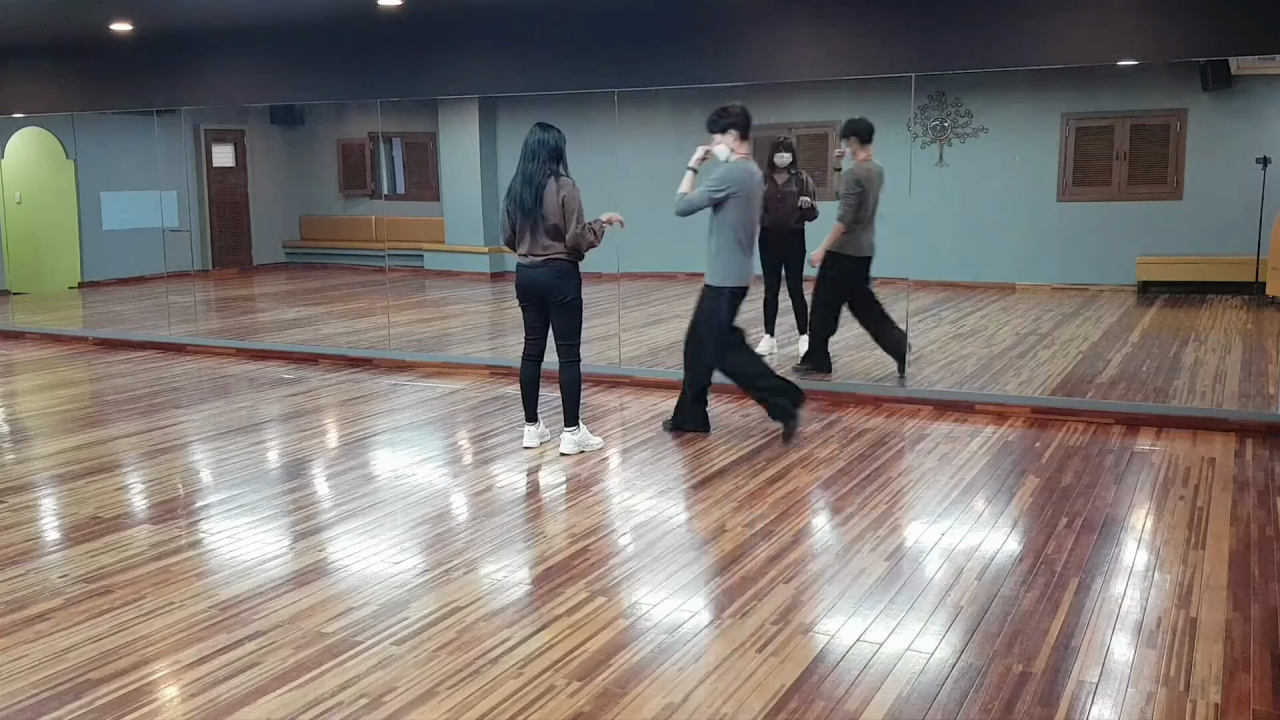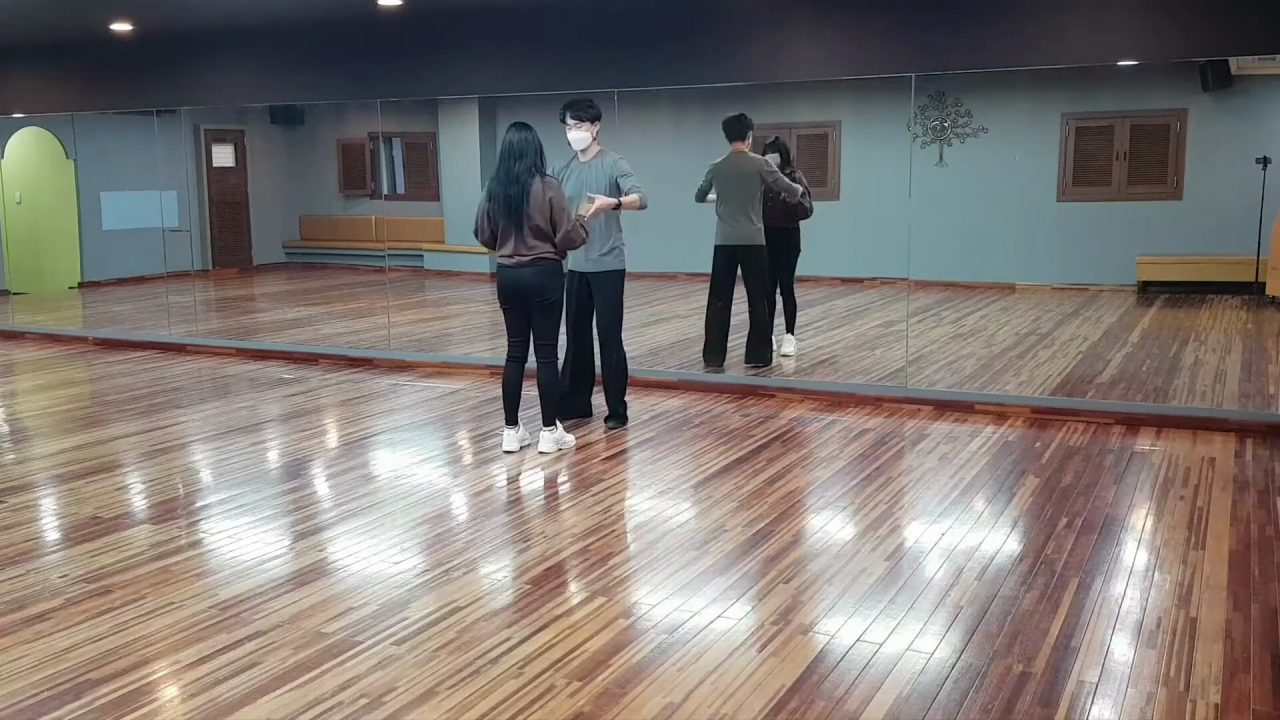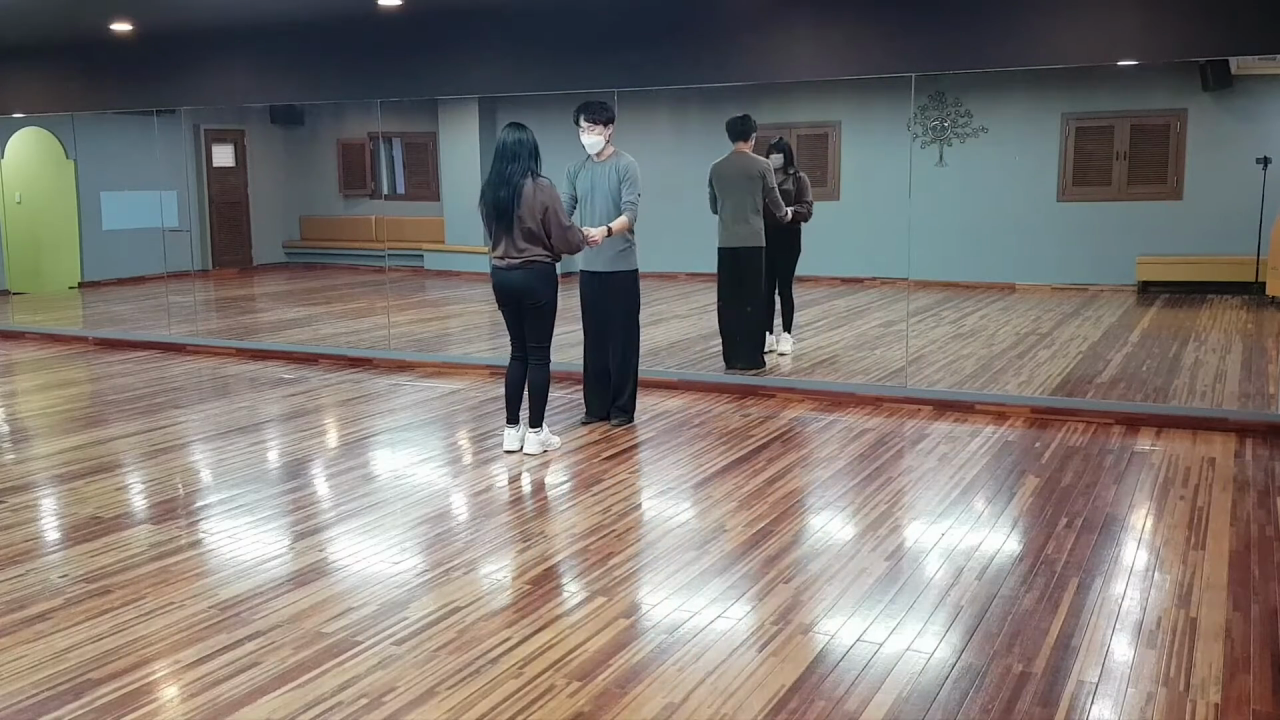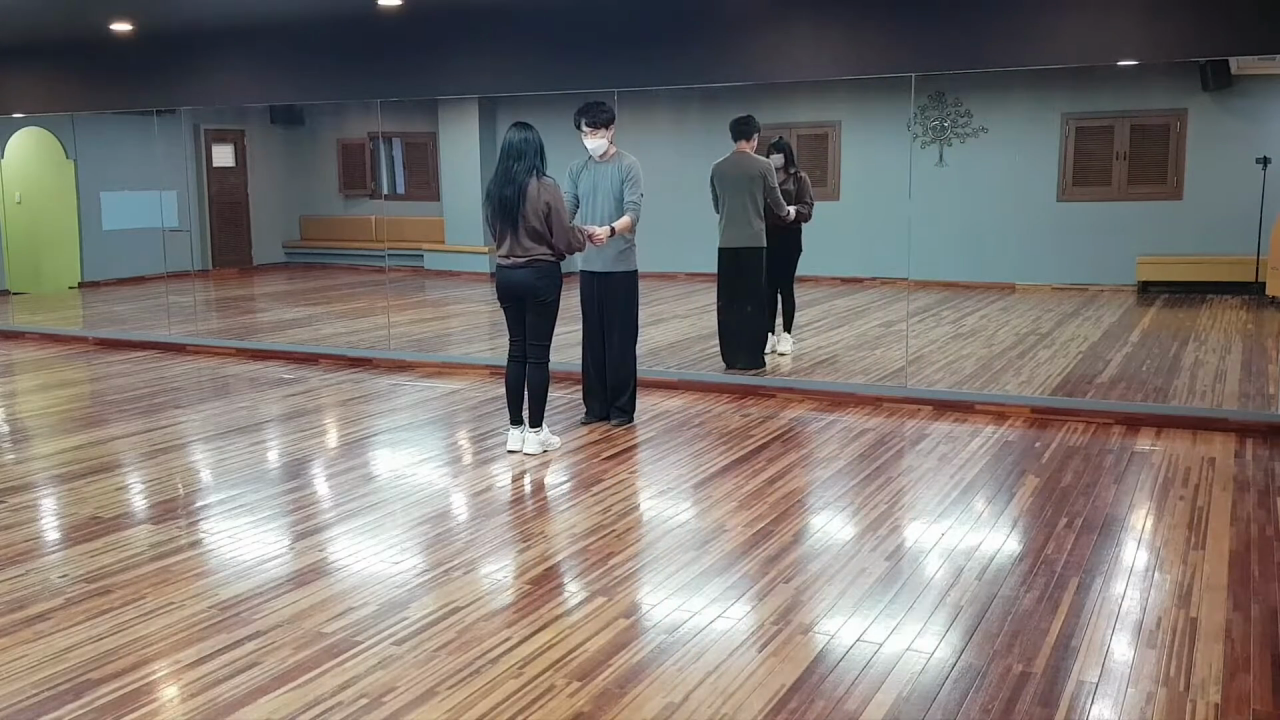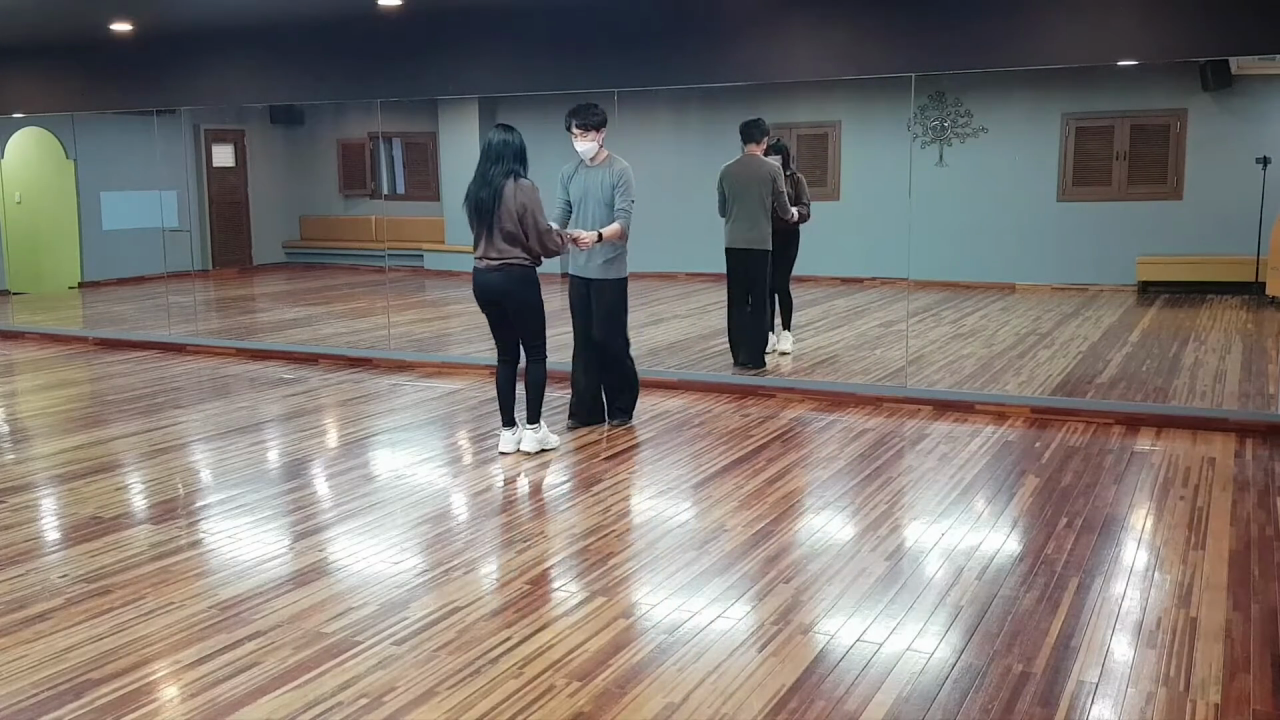
dt=1s
person 1, frame 1
left shoulder: (516, 188)
right shoulder: (563, 186)
left elbow: (509, 238)
right elbow: (577, 239)
right wrist: (602, 222)
left hip: (526, 274)
right hip: (559, 275)
left knee: (532, 349)
right knee: (568, 353)
left ankle: (531, 427)
right ankle: (572, 432)
person 1, frame 2
left shoulder: (494, 189)
right shoulder: (547, 186)
left elbow: (484, 236)
right elbow: (569, 238)
right wrist: (582, 217)
left hip: (507, 275)
right hip: (542, 274)
left knee: (515, 351)
right knee: (546, 353)
left ankle: (512, 431)
right ankle: (550, 432)
person 1, frame 3
left shoulder: (490, 190)
right shoulder: (540, 188)
right elbow: (565, 239)
right wrist: (581, 237)
left hip: (502, 276)
right hip: (536, 276)
left knee: (519, 352)
right knee: (538, 355)
left ankle: (512, 430)
right ankle: (536, 433)
person 1, frame 4
left shoulder: (495, 188)
right shoulder: (544, 187)
right elbow: (564, 239)
right wrist: (583, 236)
left hip: (506, 274)
right hip: (540, 276)
left knee: (516, 351)
right knee: (538, 354)
left ankle: (515, 429)
right ankle: (535, 433)
person 1, frame 5
left shoulder: (477, 190)
right shoulder: (522, 189)
right elbow: (543, 242)
right wrist: (564, 238)
left hip: (483, 278)
right hip: (516, 278)
left knee: (506, 353)
right knee: (535, 353)
left ankle: (508, 432)
right ankle: (533, 430)
person 2, frame 1
left shoulder: (731, 173)
right shoulder: (752, 172)
left elbow: (683, 206)
left wrist: (693, 166)
left hip: (725, 279)
right hip: (730, 276)
left knee: (724, 349)
right knee: (700, 343)
left ankle: (784, 404)
right ankle: (689, 416)
person 2, frame 2
left shoulder: (613, 163)
right shoulder: (563, 169)
left elbow: (641, 199)
left wrist: (612, 202)
left hip: (608, 265)
right hip: (576, 266)
left knee: (609, 337)
right knee: (577, 337)
left ankle: (617, 410)
right ankle: (574, 403)
person 2, frame 3
left shoulder: (625, 165)
right shoulder: (576, 170)
left elbow: (630, 214)
right elbow: (564, 209)
left wrist: (605, 231)
left hip: (621, 266)
right hip: (589, 266)
left knee: (622, 337)
right knee: (594, 337)
left ankle: (622, 407)
right ankle: (597, 404)
person 2, frame 4
left shoulder: (628, 166)
right shoulder: (576, 169)
left elbow: (633, 213)
right elbow: (567, 210)
left wrist: (609, 230)
left hip: (620, 266)
right hip: (589, 265)
left knee: (620, 338)
right knee: (592, 337)
left ankle: (621, 407)
right ankle: (596, 404)
person 2, frame 5
left shoulder: (619, 171)
right shoulder: (568, 173)
left elbow: (623, 223)
right elbow: (560, 217)
left wrist: (596, 236)
left hip: (610, 272)
right hip: (578, 271)
left knee: (610, 341)
right knee: (584, 344)
left ankle: (622, 405)
right ankle: (587, 410)
person 3, frame 1
left shoulder: (853, 173)
right shoulder: (877, 170)
left elbow: (844, 218)
left wrist: (822, 249)
right wrist: (844, 166)
left hip: (845, 250)
right hip: (864, 249)
left knee: (824, 305)
right knee: (863, 304)
left ankle: (817, 361)
right ankle: (900, 352)
person 3, frame 2
left shoulder: (716, 168)
right shoulder: (760, 164)
left elbow: (699, 197)
right elbow: (793, 193)
right wrist: (798, 189)
left hip: (724, 242)
right hip: (752, 241)
left knee: (719, 300)
right knee: (758, 299)
left ankle: (713, 356)
right ankle: (759, 355)
person 3, frame 3
left shoulder: (716, 168)
right shoulder: (761, 166)
right elbow: (774, 202)
right wrist: (785, 214)
left hip: (726, 243)
right hip: (752, 242)
left knee: (728, 300)
right knee: (751, 300)
left ankle: (732, 356)
right ankle: (749, 357)
person 3, frame 4
left shoulder: (718, 168)
right shoulder: (762, 166)
right elbow: (776, 203)
right wrist: (788, 213)
left hip: (726, 243)
right hip: (753, 242)
left knee: (727, 301)
right knee: (752, 301)
left ankle: (731, 357)
right ankle: (750, 358)
person 3, frame 5
left shoulder: (727, 170)
right shoulder: (772, 169)
right elbow: (783, 209)
right wrist: (793, 215)
left hip: (733, 243)
right hip: (759, 243)
left knee: (737, 301)
right knee: (758, 302)
left ankle: (740, 354)
right ankle: (752, 356)
person 4, frame 1
left shoulder: (802, 179)
right shoulder: (762, 179)
left elbow: (811, 215)
left wrist: (809, 205)
left hip: (794, 239)
right hip: (768, 239)
left knee: (795, 289)
right knee: (771, 289)
left ankle: (804, 337)
right ankle: (769, 337)
person 4, frame 2
left shoulder: (795, 177)
left elbow: (806, 211)
left wrist: (795, 199)
left hip: (787, 237)
right hip: (765, 237)
left knee: (786, 288)
right knee: (767, 288)
left ankle: (789, 336)
right ankle: (767, 335)
person 4, frame 3
left shoulder: (799, 179)
left elbow: (806, 210)
left wrist: (790, 212)
left hip: (788, 238)
right hip: (765, 237)
left knee: (784, 287)
right knee: (766, 288)
left ankle: (786, 335)
right ankle: (768, 334)
person 4, frame 4
left shoulder: (799, 178)
left elbow: (807, 208)
left wrist: (794, 211)
left hip: (789, 237)
right hip: (766, 237)
left knee: (786, 287)
right knee: (769, 288)
left ankle: (786, 336)
right ankle: (769, 334)
person 4, frame 5
left shoulder: (796, 179)
left elbow: (805, 209)
left wrist: (795, 212)
left hip: (787, 238)
left knee: (781, 285)
right knee: (766, 287)
left ankle: (786, 334)
right ankle: (769, 334)
